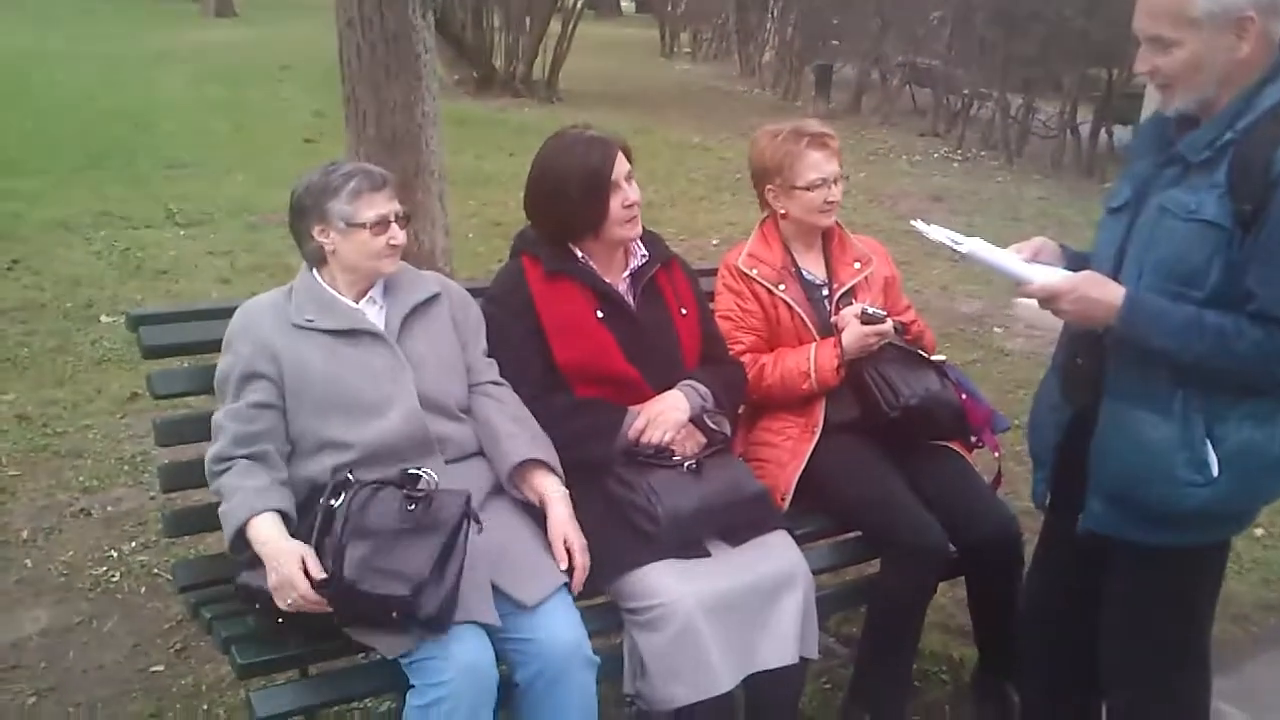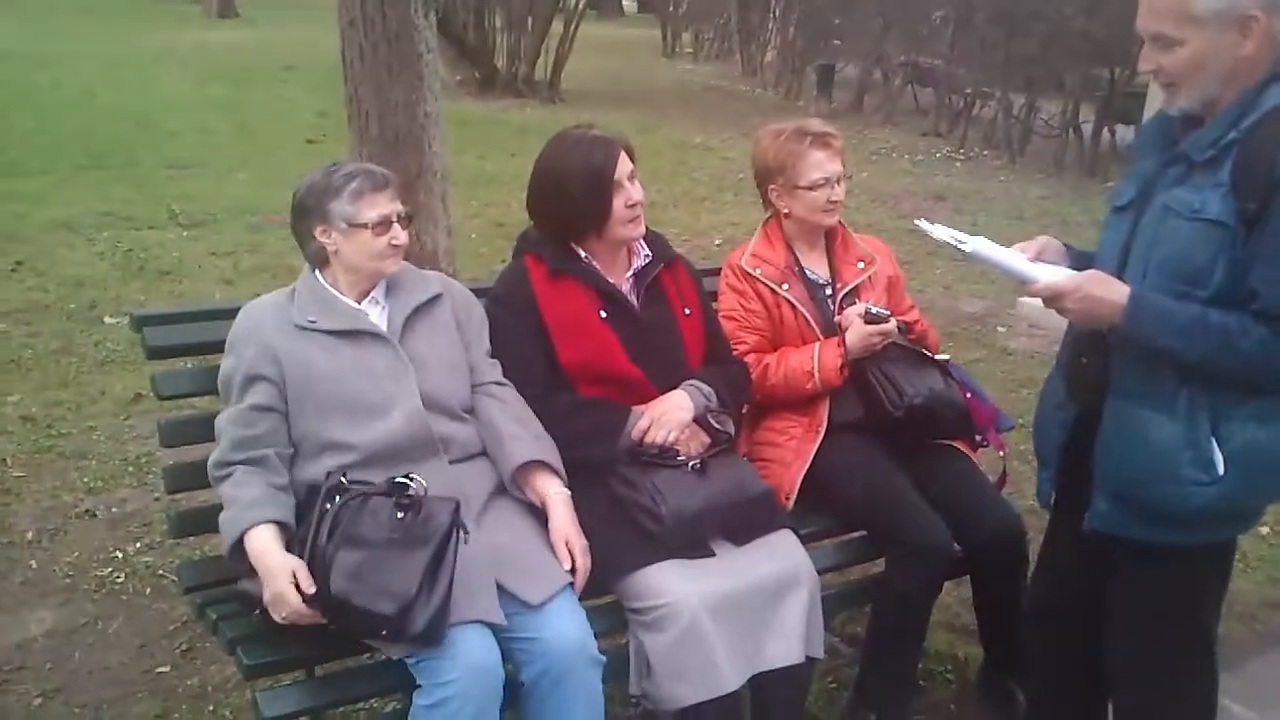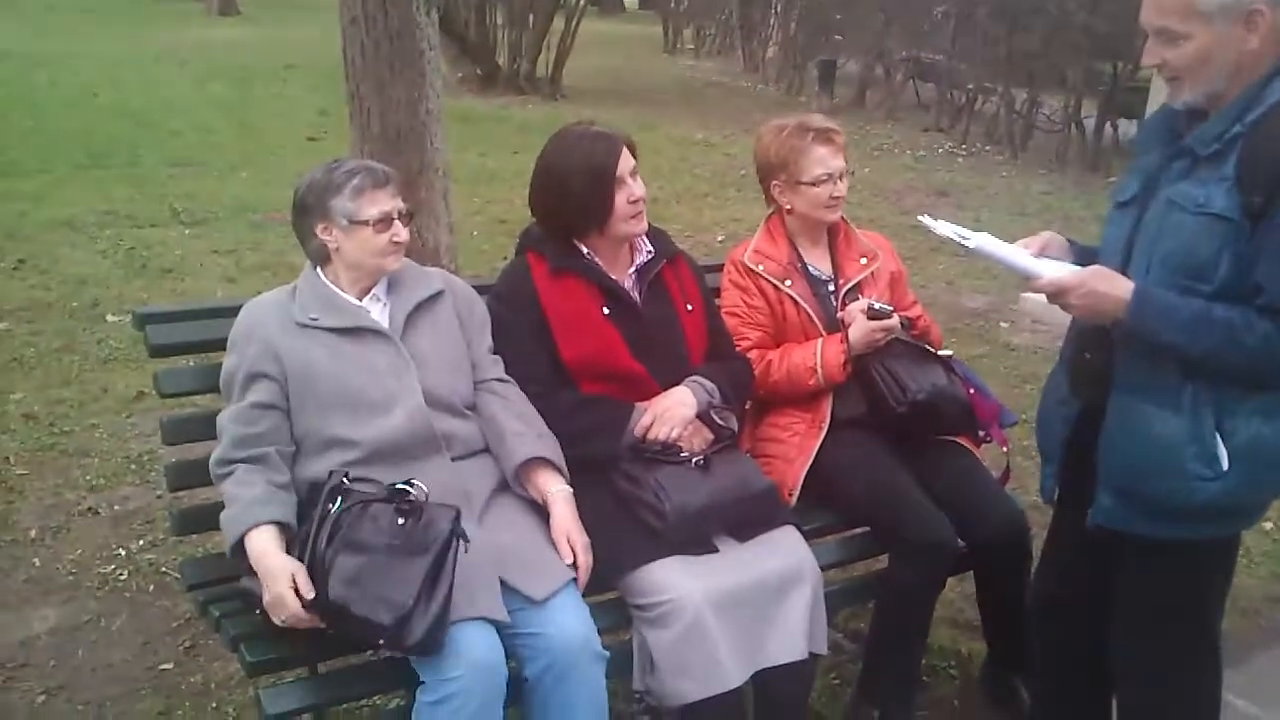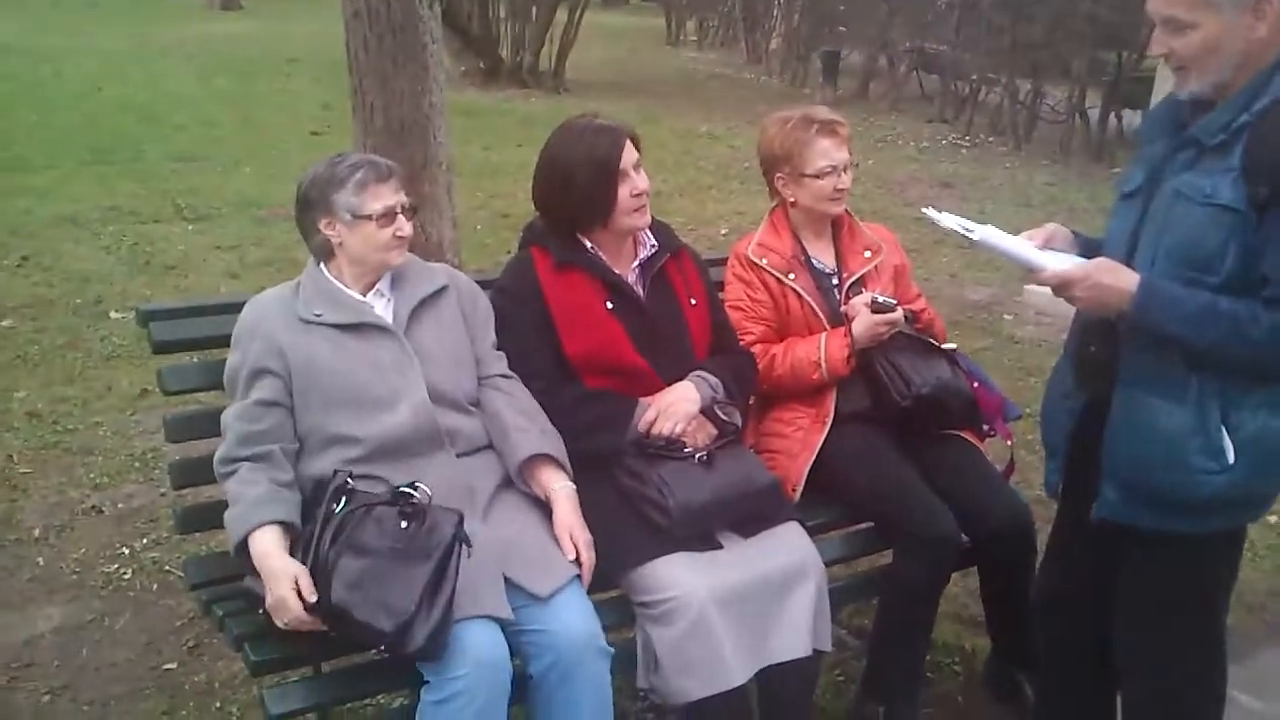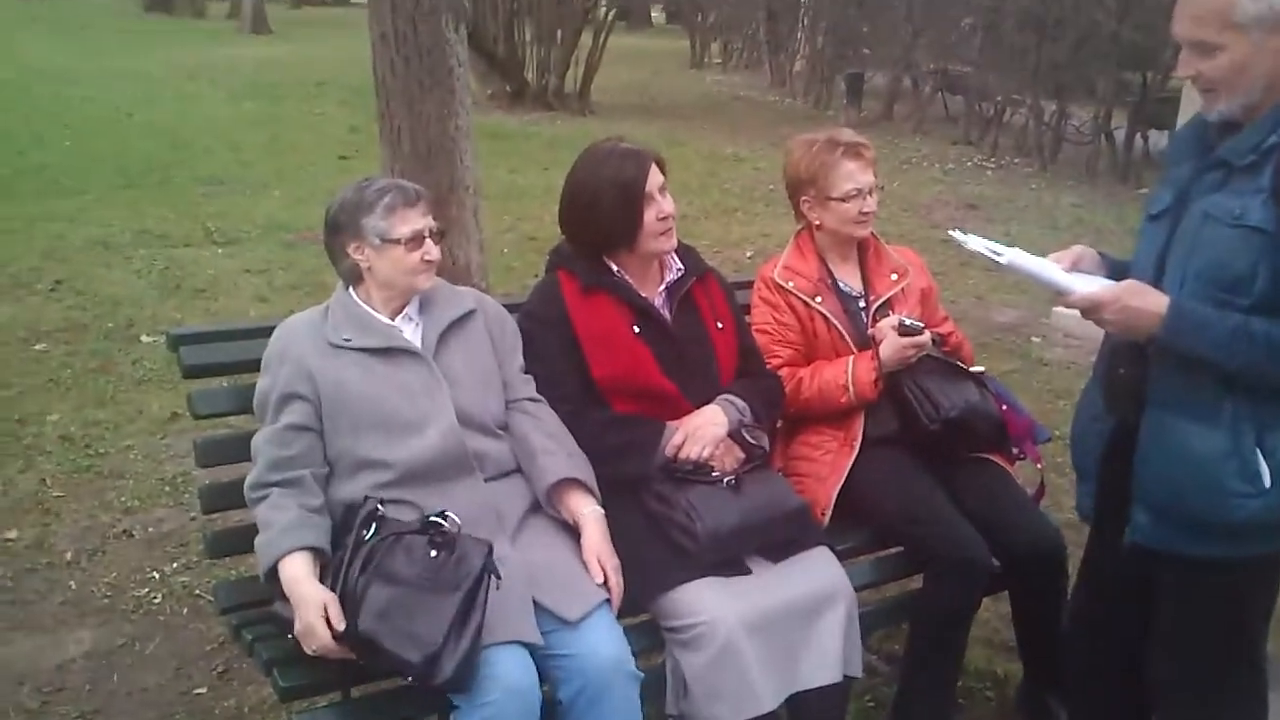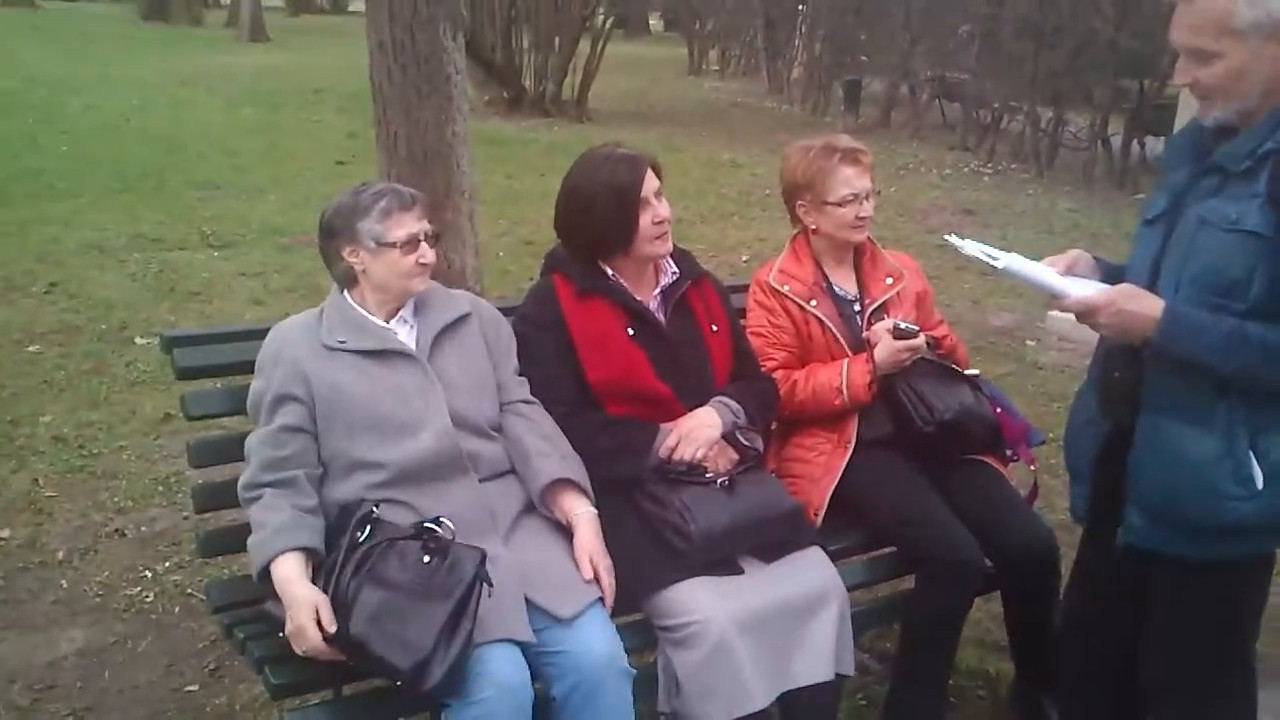
dt=0.1s
person 1, frame 1
right shoulder: (1166, 133)
left wrist: (1126, 311)
right wrist: (1068, 262)
left hip: (1175, 472)
right hip: (1094, 445)
right knee: (1053, 639)
person 1, frame 2
right shoulder: (1170, 132)
left wrist: (1130, 310)
right wrist: (1072, 262)
left hip: (1182, 472)
right hip: (1098, 443)
right knee: (1057, 637)
person 1, frame 3
right shoulder: (1172, 128)
left wrist: (1135, 307)
right wrist: (1075, 256)
left hip: (1184, 466)
right hip: (1101, 440)
right knee: (1062, 634)
person 1, frame 4
right shoulder: (1177, 119)
left wrist: (1140, 300)
right wrist: (1080, 250)
left hip: (1190, 461)
right hip: (1105, 433)
right knee: (1066, 626)
person 1, frame 5
right shoulder: (1203, 139)
left wrist: (1169, 322)
right wrist: (1108, 270)
left hip: (1219, 486)
right hip: (1135, 457)
right knee: (1097, 655)
person 1, frame 6
right shoulder: (1199, 145)
left wrist: (1163, 326)
right wrist: (1103, 274)
left hip: (1213, 489)
right hip: (1130, 461)
right knee: (1091, 658)
person 2, frame 1
left shoulder: (869, 255)
right shoulder: (744, 272)
left elbow: (917, 338)
right elbow: (743, 375)
left wrist: (885, 336)
right wrist: (837, 351)
right hip: (808, 432)
left knee: (996, 530)
right knee: (920, 540)
person 2, frame 2
left shoulder: (873, 255)
right shoulder: (747, 272)
left elbow: (920, 337)
right elbow: (747, 376)
left wrist: (889, 336)
right wrist: (841, 350)
right hip: (812, 431)
left knee: (1000, 529)
right knee: (925, 540)
person 2, frame 3
left shoulder: (874, 250)
right shoulder: (750, 267)
left elbow: (924, 333)
right elbow: (751, 371)
left wrist: (891, 331)
right wrist: (844, 346)
right hip: (815, 428)
left knee: (1004, 526)
right knee: (929, 537)
left ankle: (1012, 670)
person 2, frame 4
left shoulder: (879, 243)
right shoulder: (753, 260)
left elbow: (927, 325)
right elbow: (755, 366)
left wrist: (896, 325)
right wrist: (848, 340)
right hip: (818, 422)
left knee: (1009, 520)
right knee: (932, 531)
left ankle: (1016, 665)
person 2, frame 5
left shoulder: (905, 266)
right shoulder: (780, 285)
left elbow: (954, 349)
right elbow: (782, 389)
left wrist: (922, 347)
right wrist: (875, 364)
right hip: (847, 446)
left knee: (1039, 544)
right knee: (962, 555)
person 2, frame 6
left shoulder: (901, 270)
right shoulder: (776, 288)
left elbow: (948, 351)
right elbow: (777, 391)
left wrist: (917, 351)
right wrist: (870, 366)
right hip: (840, 447)
left knee: (1032, 545)
right knee: (955, 557)
person 3, frame 1
left shoulder: (665, 267)
right shoulder: (520, 289)
left elbow: (727, 369)
right elbow: (528, 411)
left wrist: (687, 396)
right wrist: (632, 422)
left hip: (689, 465)
right hip: (593, 476)
left knee: (784, 569)
right knee: (676, 599)
person 3, frame 2
left shoulder: (668, 267)
right shoulder: (523, 289)
left elbow: (731, 369)
right elbow: (531, 411)
left wrist: (691, 396)
right wrist: (636, 423)
left hip: (692, 463)
right hip: (597, 476)
left knee: (789, 570)
right knee: (682, 599)
person 3, frame 3
left shoulder: (671, 264)
right shoulder: (525, 286)
left elbow: (734, 365)
right elbow: (534, 407)
left wrist: (694, 391)
right wrist: (639, 421)
left hip: (696, 461)
right hip: (600, 472)
left knee: (792, 565)
right knee: (684, 596)
person 3, frame 4
left shoulder: (675, 258)
right shoulder: (528, 281)
left elbow: (738, 360)
right elbow: (537, 404)
left wrist: (698, 386)
right wrist: (643, 415)
left hip: (700, 455)
right hip: (603, 468)
left knee: (797, 562)
right knee: (689, 593)
person 3, frame 5
left shoulder: (701, 281)
right shoulder: (556, 305)
left elbow: (764, 383)
right elbow: (564, 428)
left wrist: (724, 411)
right wrist: (670, 440)
right hip: (631, 492)
left knee: (826, 586)
right knee: (717, 617)
person 3, frame 6
left shoulder: (696, 285)
right shoulder: (551, 309)
left elbow: (759, 386)
right elbow: (558, 429)
left wrist: (719, 413)
right wrist: (663, 442)
left hip: (720, 481)
right hip: (625, 493)
left knee: (819, 586)
right knee: (709, 616)
person 4, frame 1
left shoulder: (444, 298)
right shoulder: (263, 326)
left elbow: (490, 398)
right elbow: (248, 458)
left wrist: (551, 493)
right wrist: (274, 543)
left hip: (477, 505)
left knee: (562, 645)
right knee: (460, 664)
person 4, frame 2
left shoulder: (446, 298)
right shoulder: (265, 328)
left elbow: (493, 399)
right elbow: (249, 462)
left wrist: (554, 496)
right wrist: (270, 555)
left hip: (482, 506)
left knee: (568, 645)
right knee: (467, 663)
person 4, frame 3
left shoulder: (448, 295)
right shoulder: (268, 325)
left elbow: (496, 396)
right elbow: (253, 459)
left wrist: (556, 493)
right wrist: (269, 556)
left hip: (486, 501)
left knee: (571, 640)
right knee: (470, 659)
person 4, frame 4
left shoulder: (452, 290)
right shoulder: (271, 321)
left elbow: (500, 392)
right elbow: (256, 457)
left wrist: (559, 490)
right wrist: (272, 558)
left hip: (490, 498)
left knee: (576, 638)
right knee: (475, 658)
person 4, frame 5
left shoulder: (479, 314)
right shoulder: (300, 345)
left elbow: (528, 416)
right elbow: (287, 483)
left wrist: (587, 514)
right wrist: (302, 584)
left hip: (519, 523)
left knee: (605, 660)
person 4, frame 6
left shoulder: (474, 317)
right shoulder: (295, 348)
left elbow: (522, 418)
right elbow: (280, 483)
left wrist: (580, 514)
right wrist: (294, 585)
left hip: (512, 524)
left knee: (598, 658)
